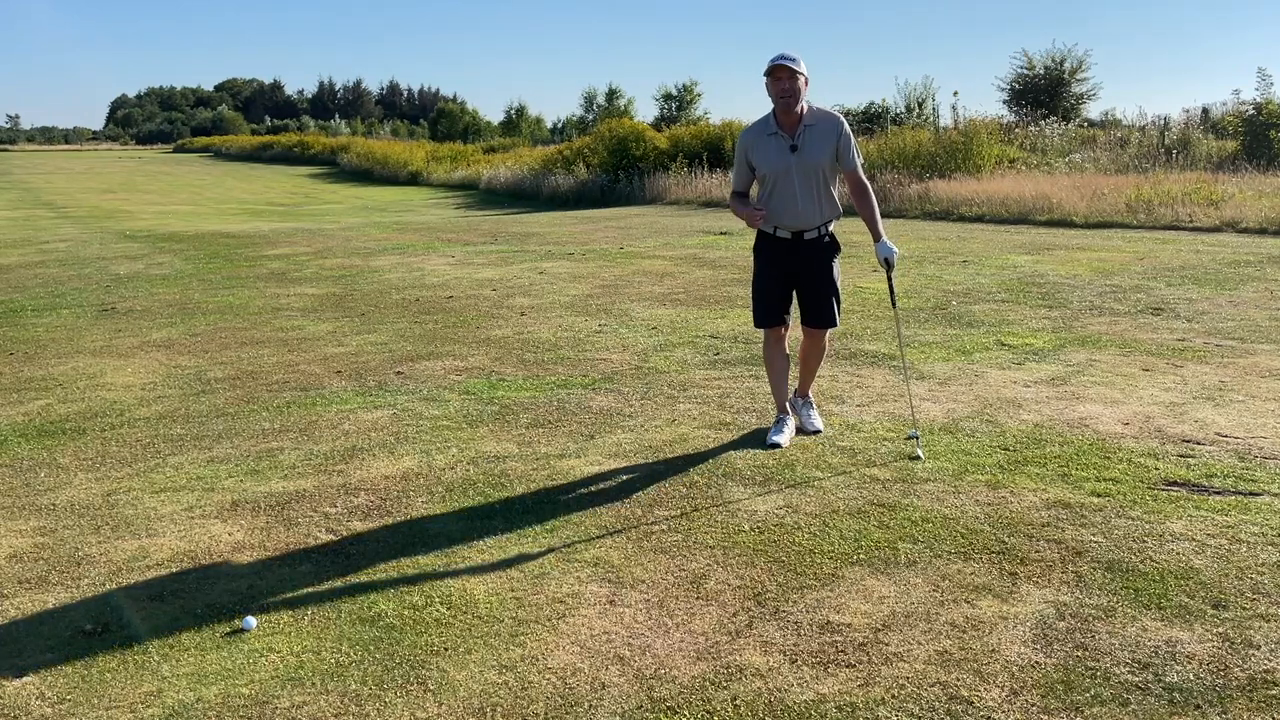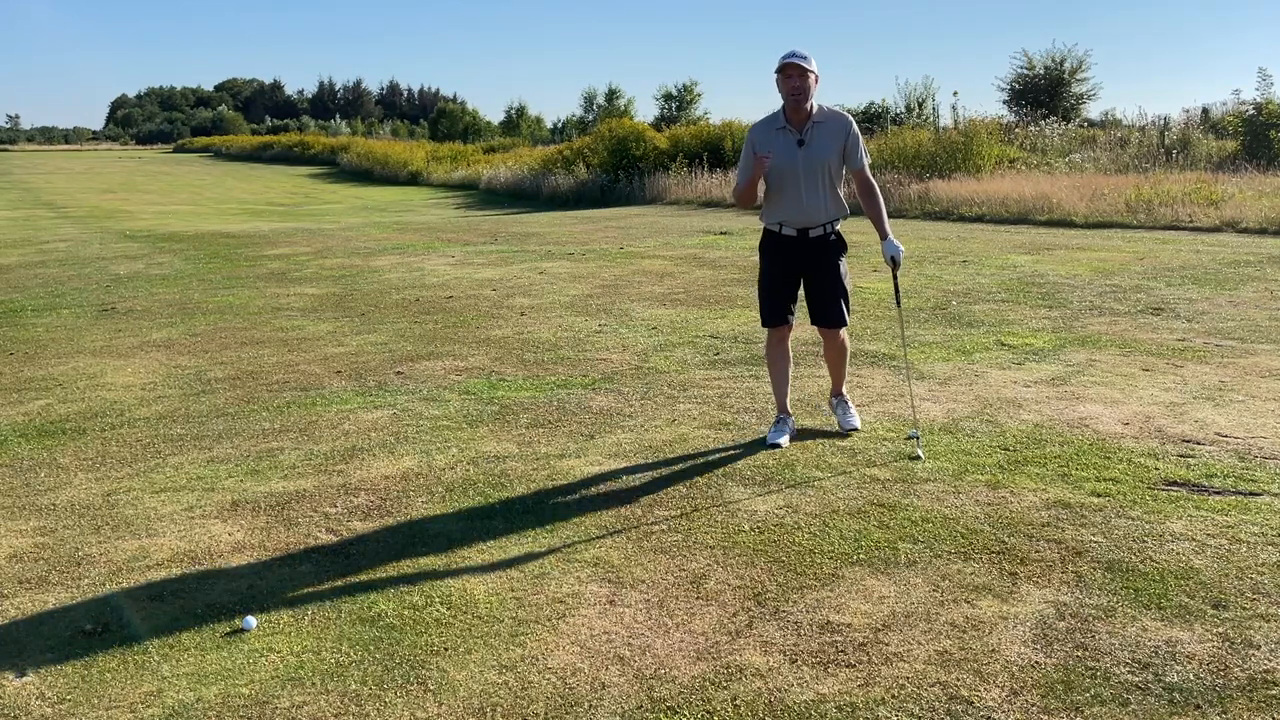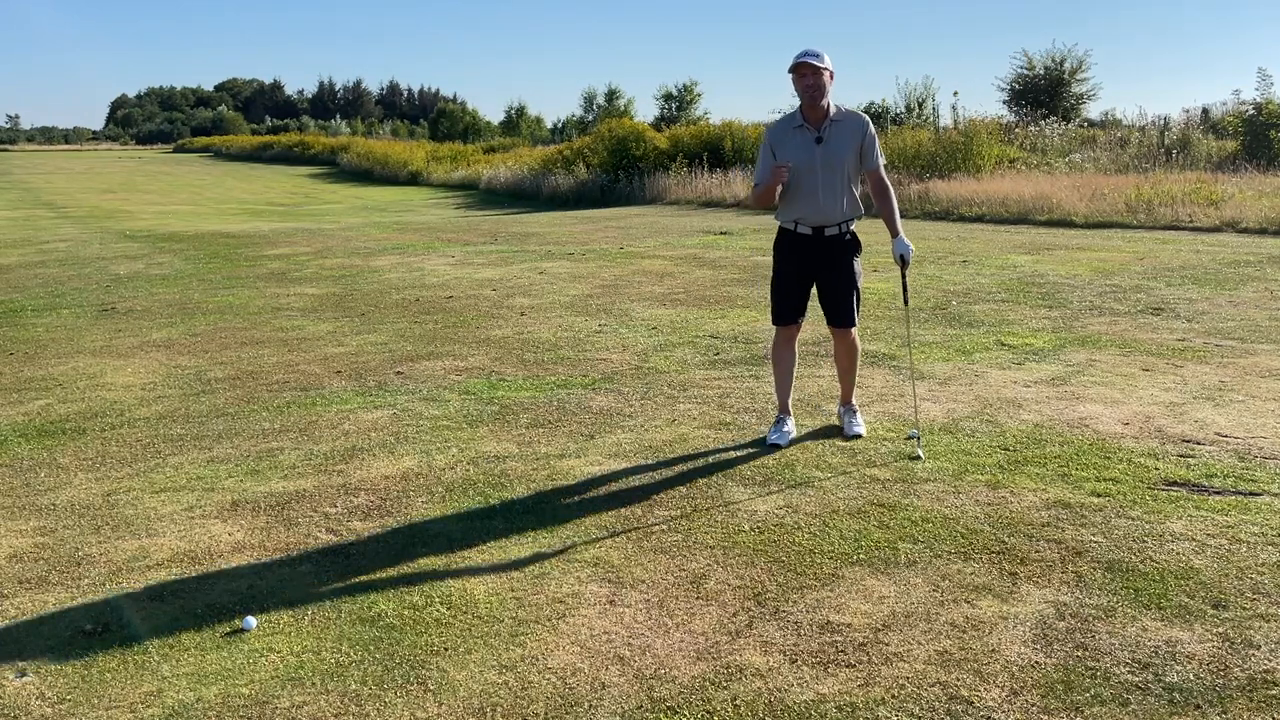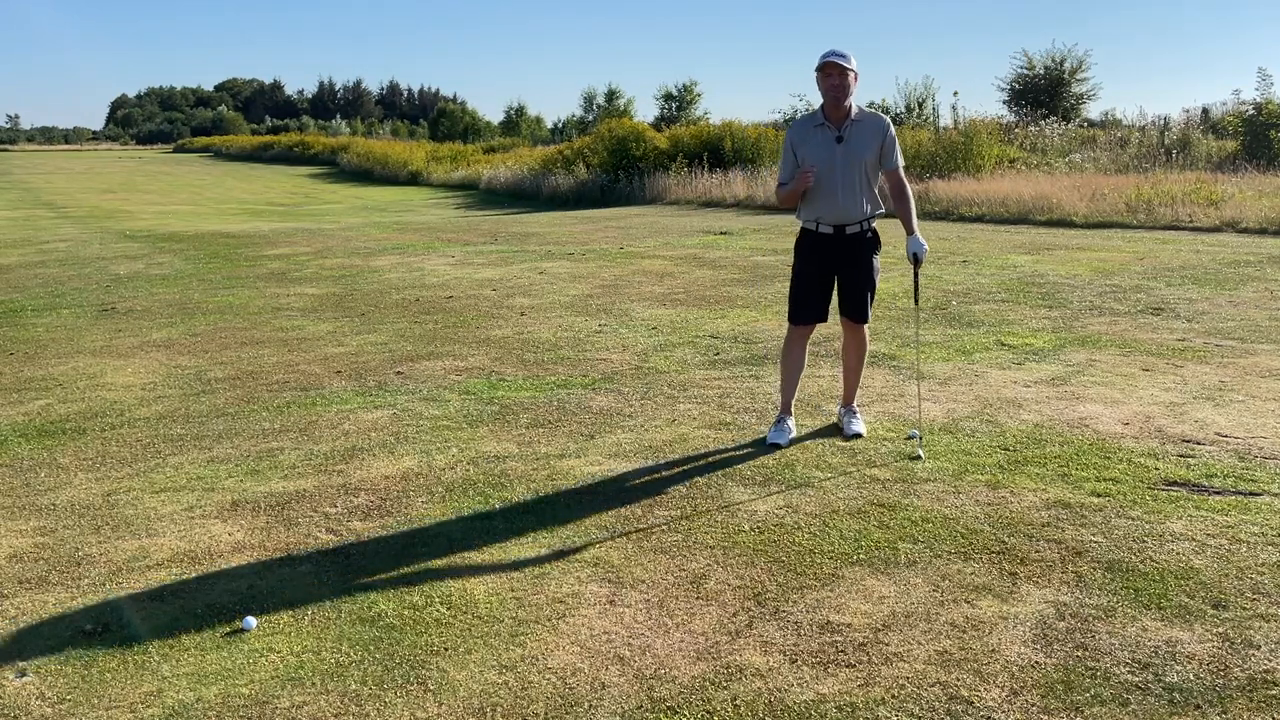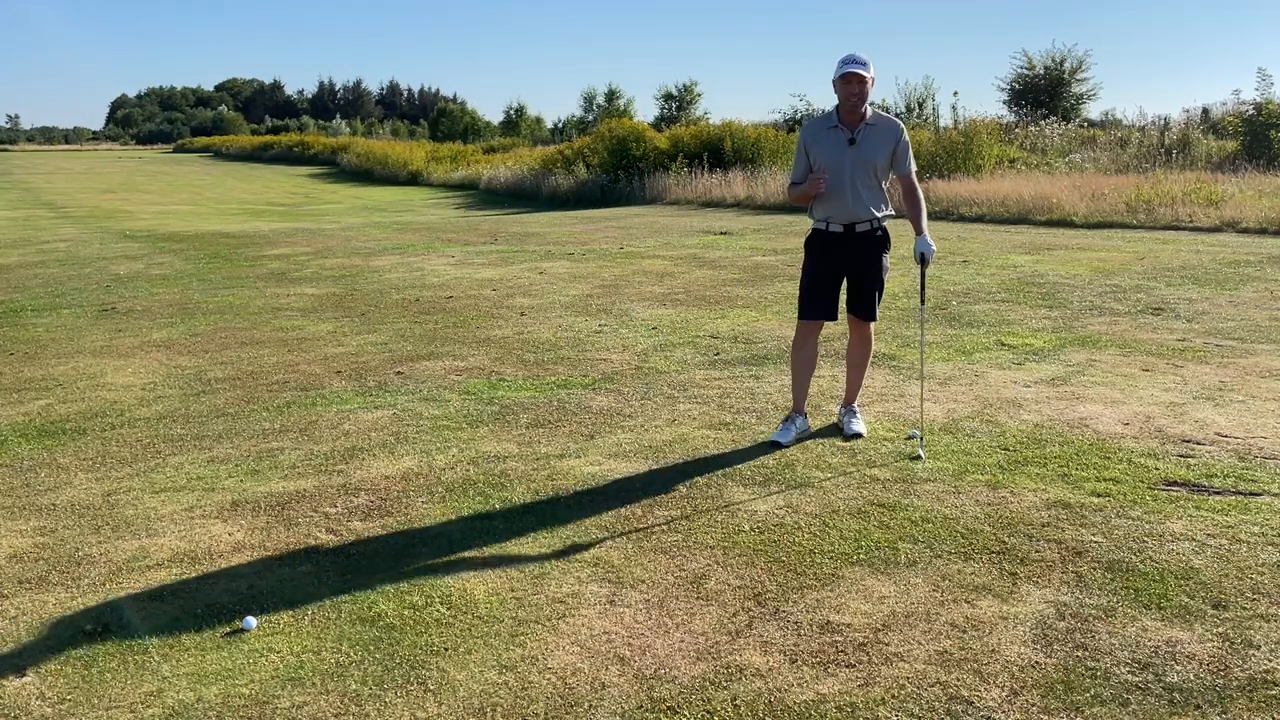
dt=0.3s
person 1, frame 1
left shoulder: (833, 126)
right shoulder: (751, 137)
left elbow: (858, 184)
right elbow: (737, 194)
left wrist: (879, 239)
right wrist: (746, 212)
left hip: (819, 243)
right hip: (773, 245)
left knee: (817, 330)
right knee: (774, 331)
left ankle: (803, 397)
right ankle: (783, 415)
person 1, frame 2
left shoulder: (842, 126)
right shoulder: (759, 133)
left elbow: (864, 183)
right elbow: (742, 201)
left wrist: (886, 238)
right wrist: (753, 176)
left hip: (825, 241)
right hip: (779, 243)
left knee: (833, 329)
right knee: (778, 330)
left ankle: (839, 397)
right ankle: (784, 416)
person 1, frame 3
left shoulder: (858, 125)
right shoulder: (776, 133)
left elbow: (879, 184)
right elbow: (760, 201)
left wrist: (897, 236)
right wrist: (773, 183)
left hip: (840, 241)
right hip: (793, 241)
left knee: (844, 330)
right knee: (786, 330)
left ankle: (848, 406)
right ankle: (784, 416)
person 1, frame 4
left shoulder: (879, 126)
right shoulder: (798, 131)
left elbow: (897, 183)
right elbow: (782, 198)
left wrist: (913, 234)
right wrist: (797, 186)
left hip: (860, 239)
right hip: (814, 239)
left knee: (855, 326)
right knee: (799, 328)
left ankle: (849, 407)
right ankle: (786, 416)
person 1, frame 5
left shoulder: (892, 130)
right shoulder: (811, 131)
left elbow: (909, 186)
right elbow: (793, 195)
left wrist: (922, 234)
right wrist: (808, 189)
left hip: (870, 239)
right hip: (824, 238)
left knee: (862, 325)
right knee: (808, 326)
left ankle: (850, 407)
right ankle: (797, 414)
